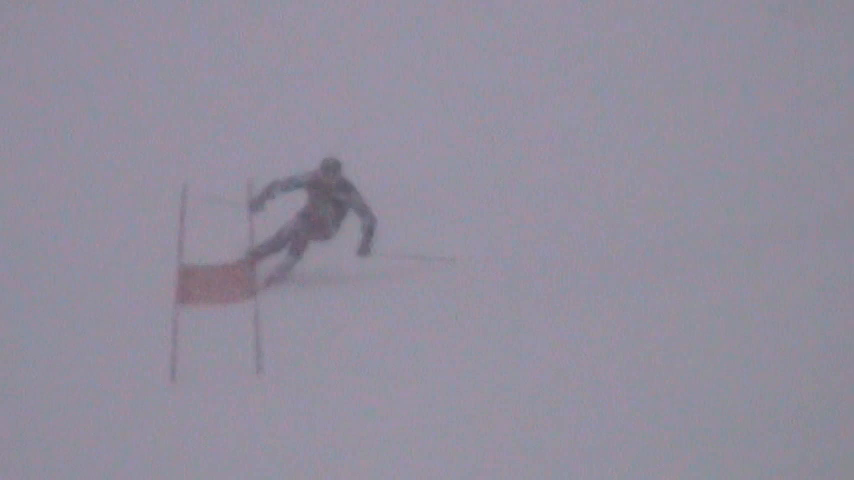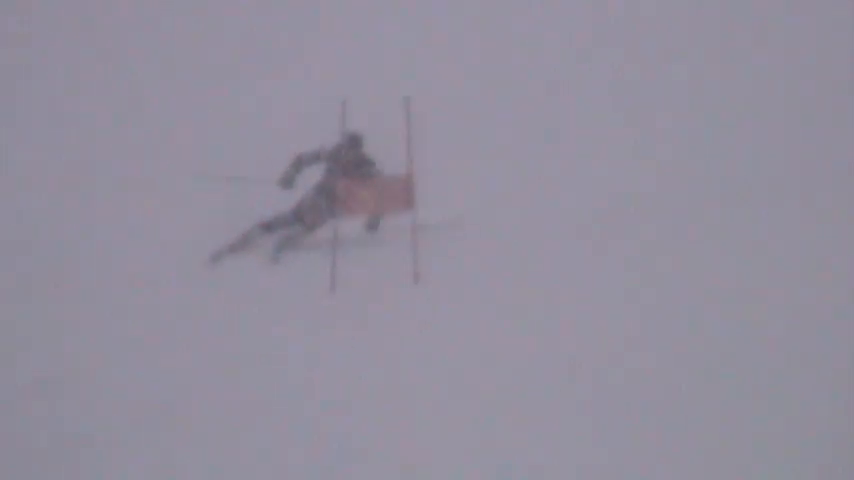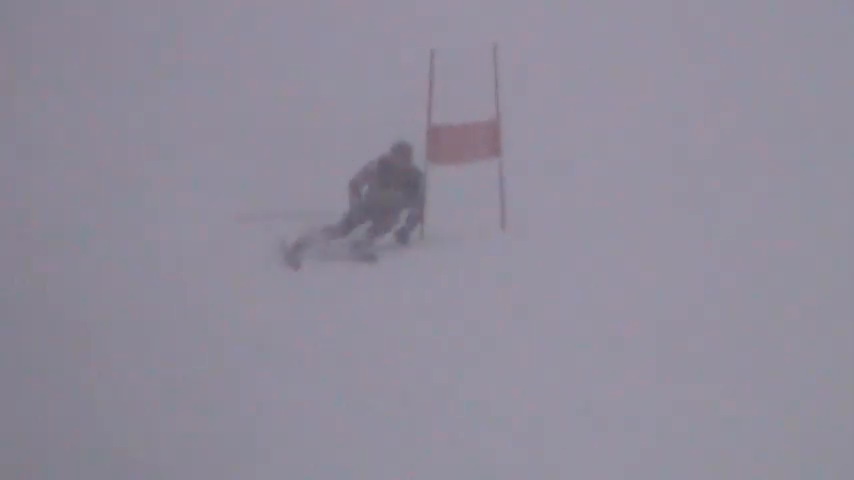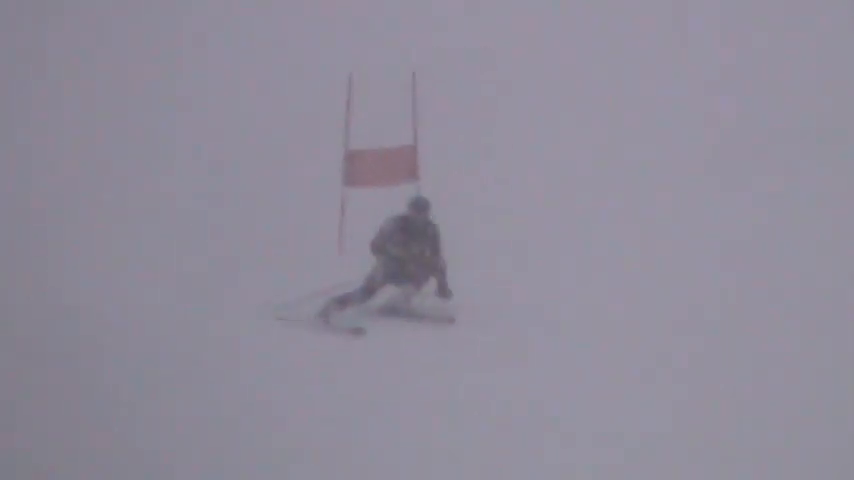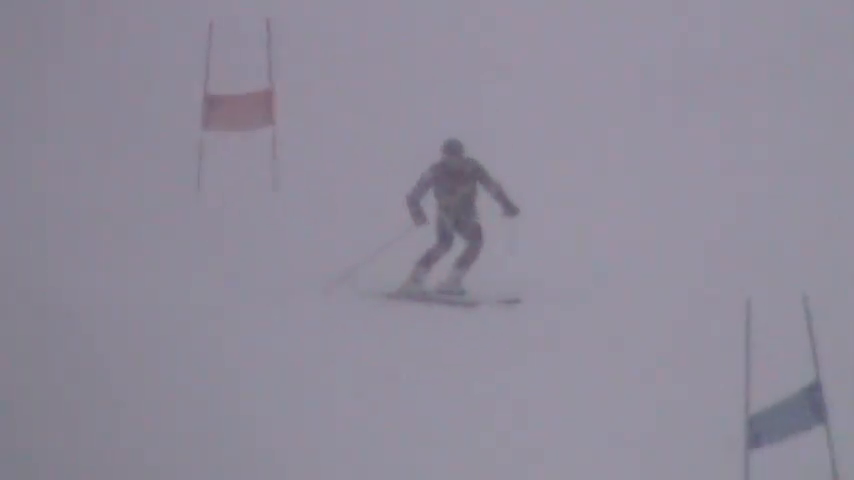
dt=0.3s
person 1, frame 1
left shoulder: (347, 191)
right shoulder: (312, 178)
left elbow: (368, 218)
right elbow: (280, 185)
left wrist: (366, 243)
right wrist: (261, 197)
left hip: (327, 227)
right hip: (307, 218)
right knee: (275, 243)
left ankle: (282, 270)
person 1, frame 2
left shoulder: (367, 167)
right shoulder: (335, 153)
right elbow: (303, 159)
left wrist: (374, 220)
right wrist: (290, 175)
right hip: (321, 196)
right knee: (285, 220)
person 1, frame 3
left shoulder: (415, 177)
right shoulder: (379, 165)
left elbow: (418, 208)
right elbow: (355, 184)
left wrist: (406, 230)
right wrist: (356, 208)
left hip: (391, 211)
right hip: (369, 205)
right knee: (344, 228)
person 1, frame 4
left shoulder: (430, 229)
right shoulder: (395, 222)
left elbow: (437, 257)
right elbow: (376, 245)
left wrist: (442, 284)
left hip: (410, 271)
right hip: (387, 266)
left knee: (427, 270)
right knee: (366, 292)
right ankle: (331, 307)
person 1, frame 5
left shoulder: (471, 166)
right shoulder: (436, 171)
left elbow: (491, 185)
right elbow: (413, 197)
left wrist: (507, 204)
right wrist: (417, 212)
left hip: (467, 215)
right hip: (446, 214)
left knee: (476, 240)
right knee: (444, 245)
left ankle: (451, 284)
right ankle: (414, 281)
